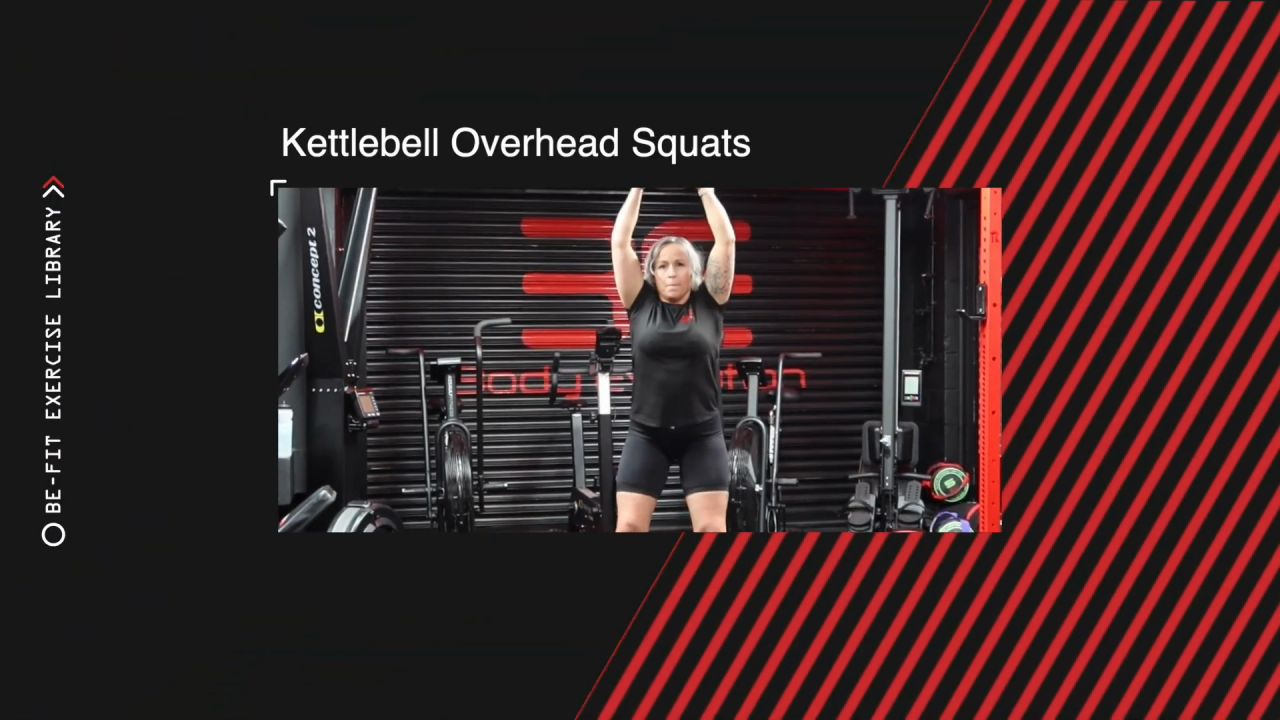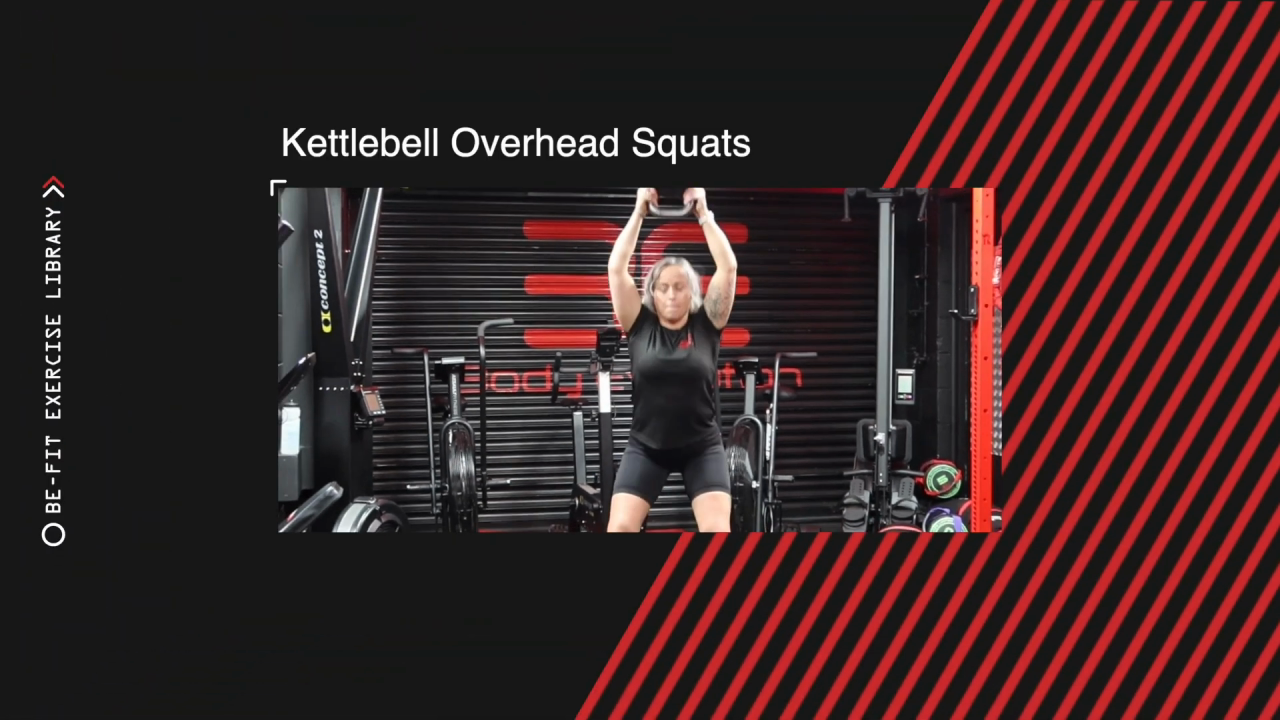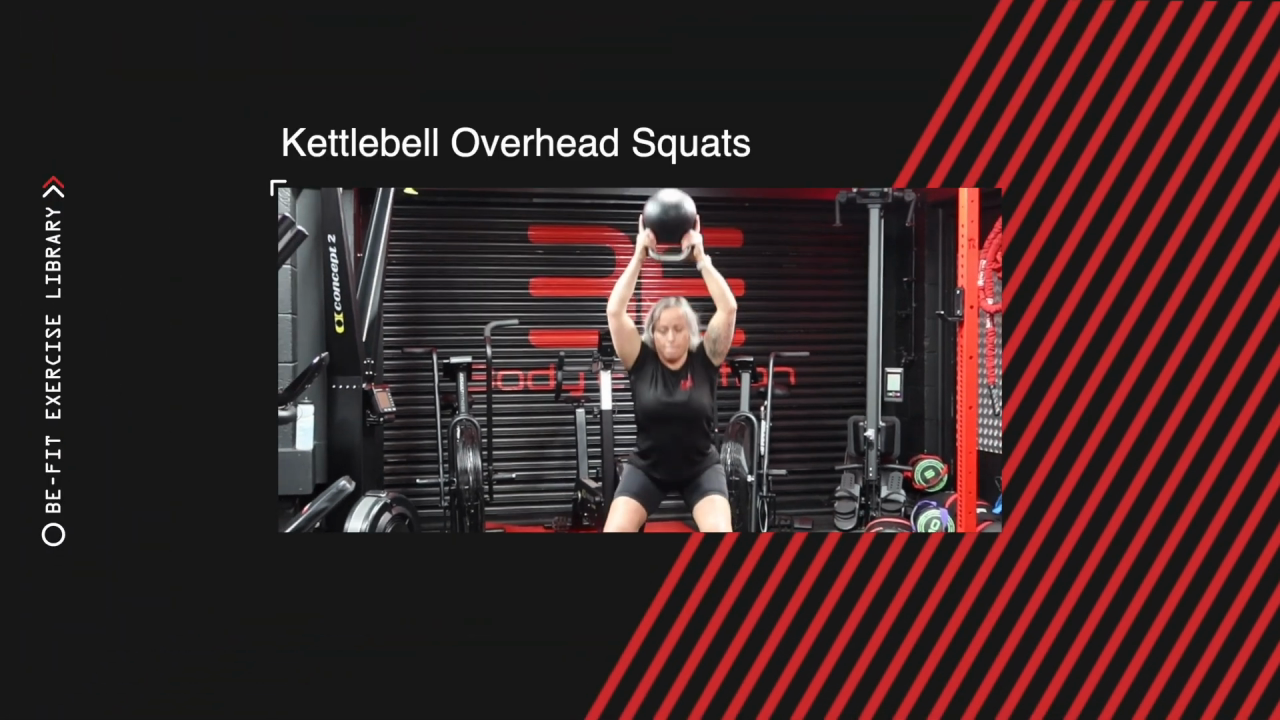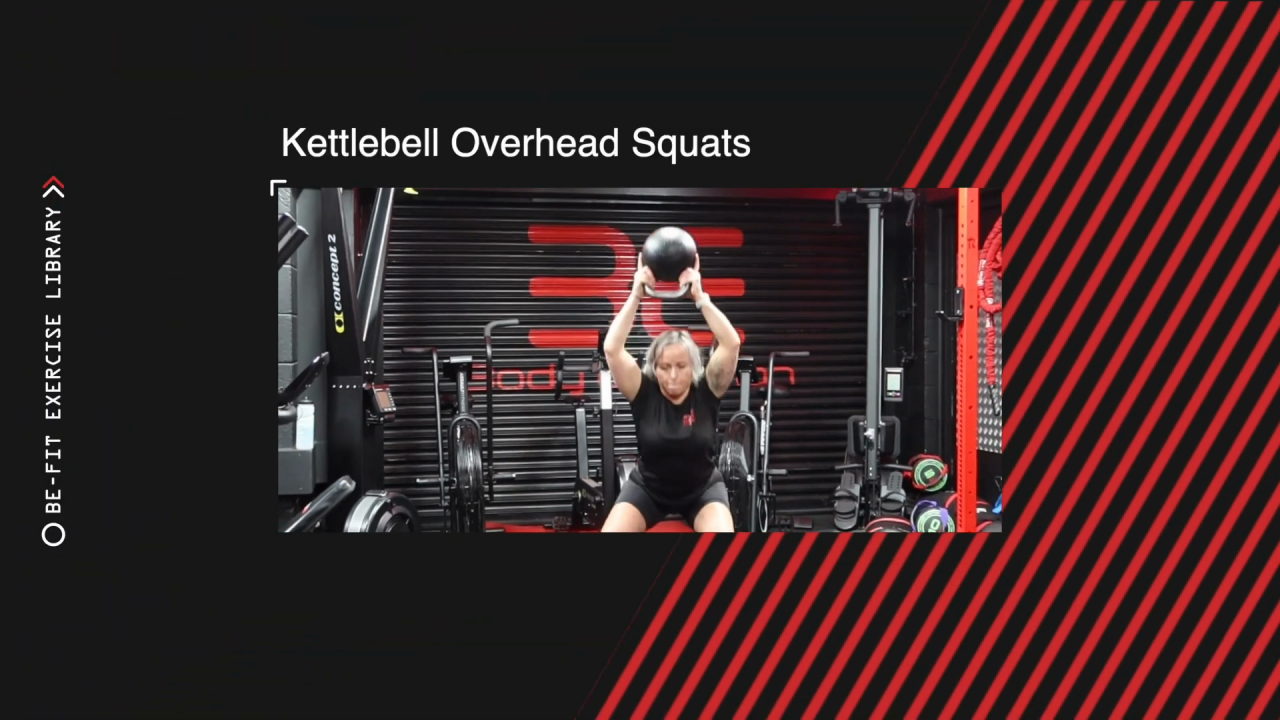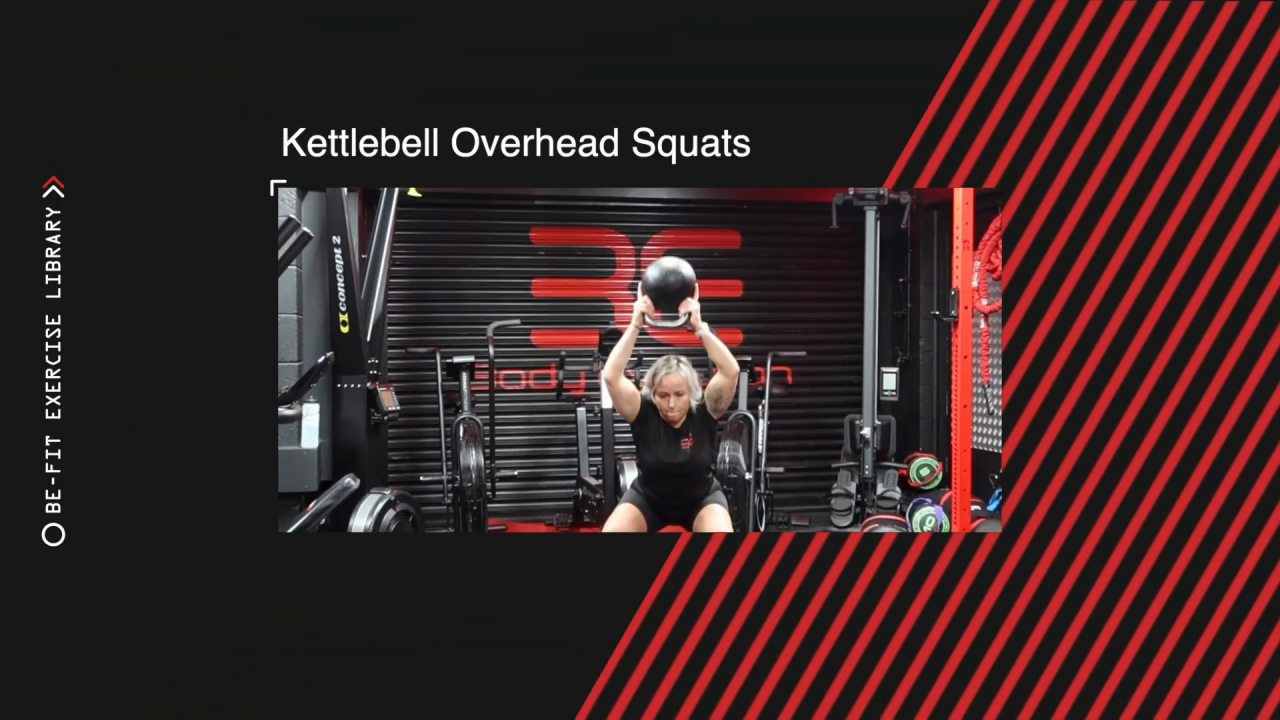
dt=0.2s
person 1, frame 1
left shoulder: (709, 302)
right shoulder: (641, 304)
left elbow: (726, 241)
right elbow: (619, 242)
left wrist: (705, 190)
right wrist: (637, 189)
left hip: (702, 433)
right hip: (648, 433)
left knee: (711, 528)
right knee: (630, 525)
person 1, frame 2
left shoulder: (707, 324)
right shoulder: (640, 325)
left elbow: (728, 266)
right elbow: (617, 267)
left wrist: (703, 213)
right wrist: (639, 210)
left hip: (701, 448)
right hip: (647, 448)
left knee: (717, 533)
right knee: (621, 528)
person 1, frame 3
left shoulder: (705, 359)
right shoulder: (641, 361)
left elbow: (728, 308)
right elbow: (615, 311)
left wrist: (701, 258)
right wrist: (638, 257)
left hip: (700, 470)
right hip: (648, 469)
right knee: (615, 532)
person 1, frame 4
left shoulder: (707, 390)
right shoulder: (643, 391)
left elbow: (731, 343)
right elbow: (612, 347)
left wrist: (699, 296)
right wrist: (636, 294)
left hip: (701, 489)
right hip: (649, 489)
right knee: (612, 535)
person 1, frame 5
left shoulder: (705, 411)
right shoulder: (642, 412)
left elbow: (730, 371)
right elbow: (611, 376)
left wrist: (699, 327)
right wrist: (636, 324)
left hip: (700, 499)
right hip: (649, 499)
right knee: (612, 533)
